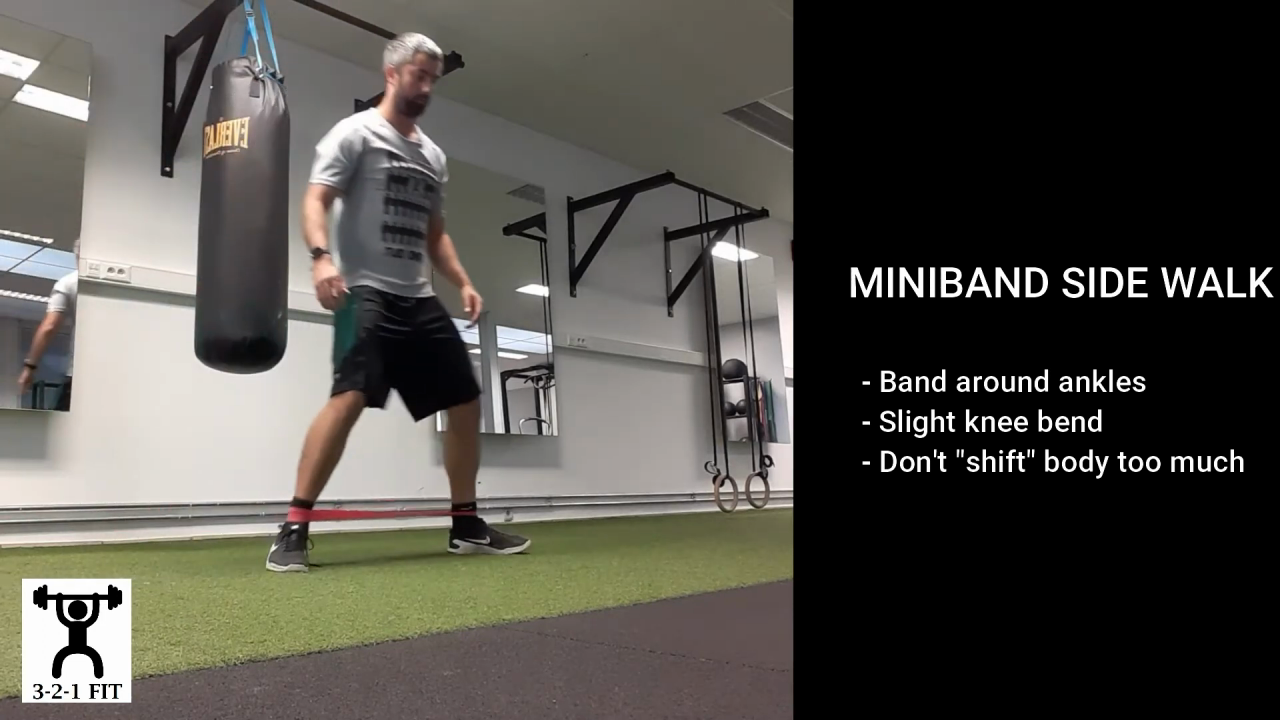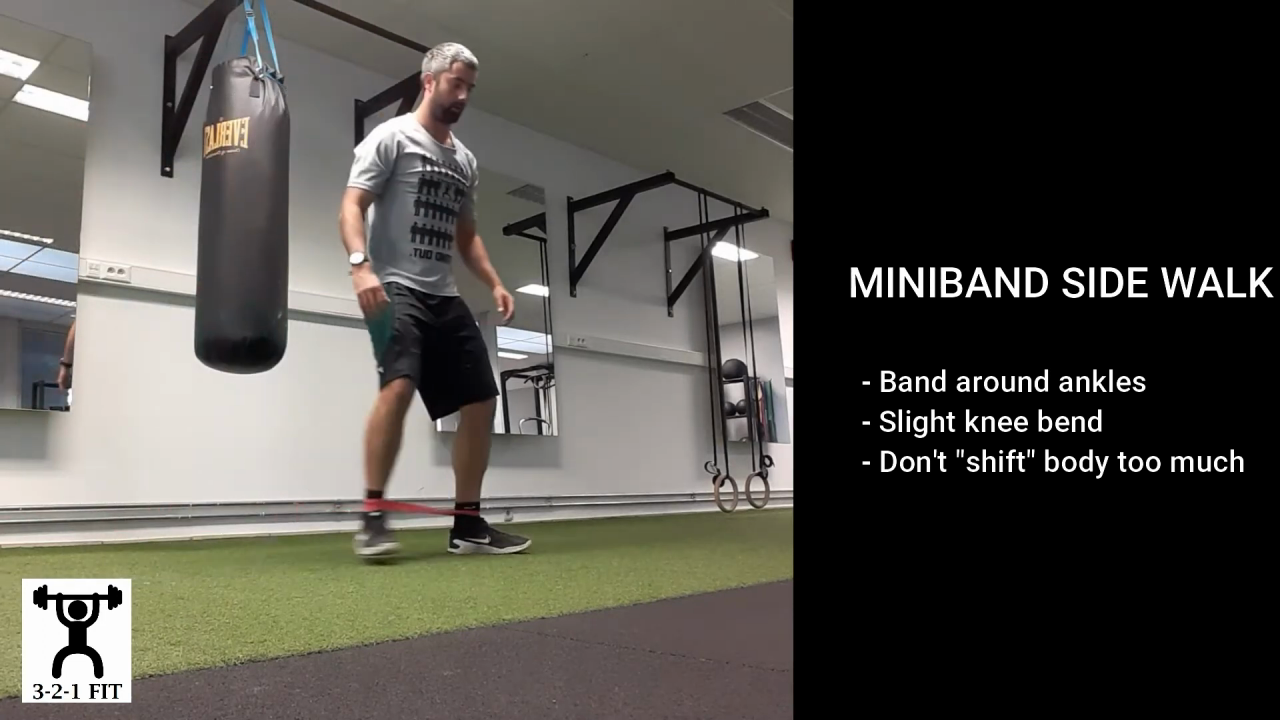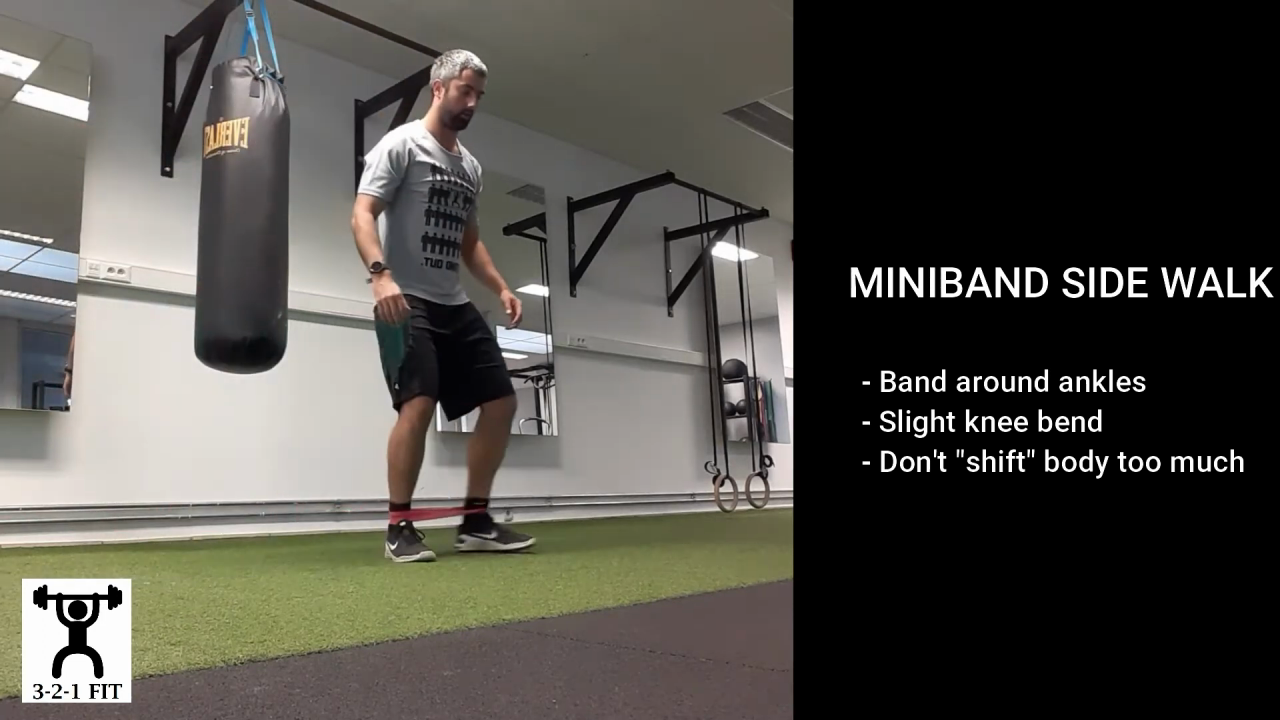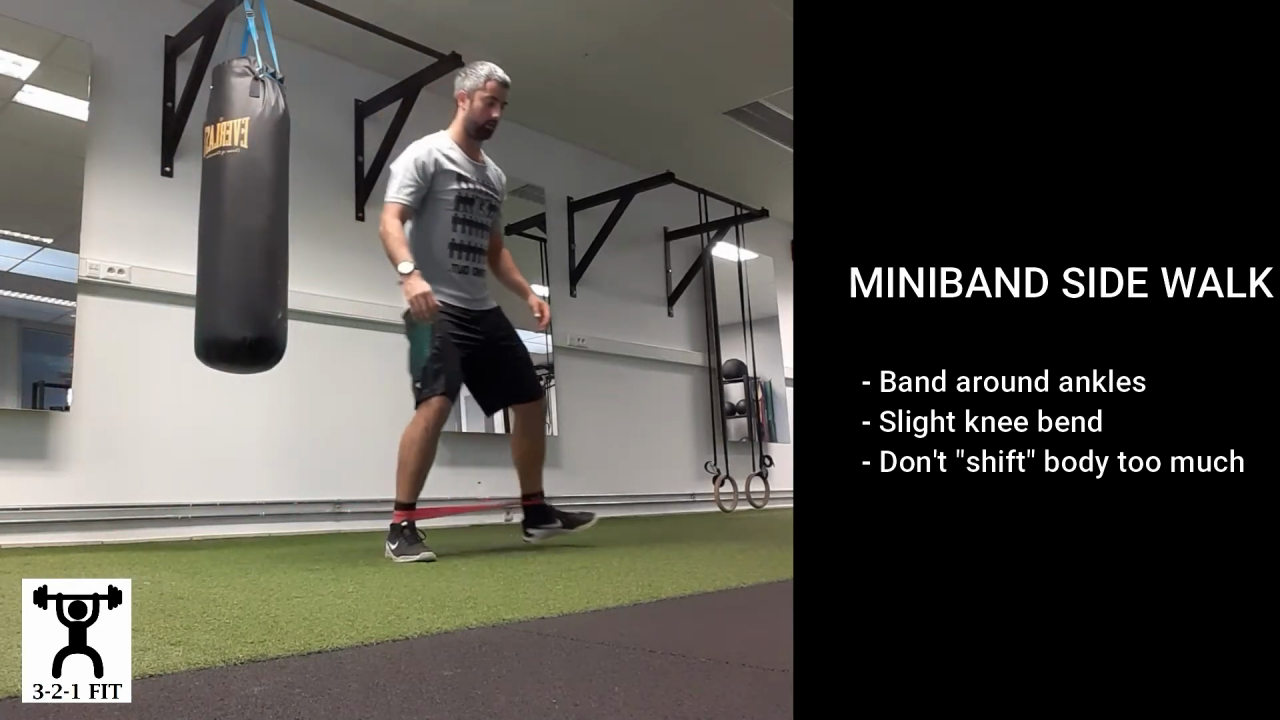
dt=0.3s
person 1, frame 1
left shoulder: (432, 154)
right shoulder: (355, 133)
right elbow: (316, 201)
left wrist: (462, 282)
right wrist: (323, 257)
left hip: (420, 299)
right hip: (367, 292)
left knee: (465, 402)
right knee: (349, 397)
left ankle: (466, 524)
right ankle: (293, 528)
person 1, frame 2
left shoulder: (465, 159)
right shoulder: (391, 137)
right elbow: (353, 206)
left wrist: (494, 283)
right wrist: (361, 264)
left hip: (445, 296)
right hip: (395, 288)
left knee: (480, 403)
right knee: (400, 386)
left ankle: (468, 523)
right ankle: (373, 517)
person 1, frame 3
left shoulder: (469, 165)
right shoulder: (401, 144)
right elbow: (363, 214)
left wrist: (501, 287)
right wrist: (380, 273)
left hip: (455, 304)
right hip: (406, 301)
left knee: (499, 401)
right knee: (419, 403)
left ankle: (476, 520)
right ankle: (399, 527)
person 1, frame 4
left shoulder: (492, 174)
right shoulder: (427, 155)
right elbow: (391, 221)
left wrist: (528, 292)
right wrist: (409, 273)
left hip: (482, 309)
right hip: (437, 307)
left knee: (531, 401)
right knee: (435, 402)
left ankle: (536, 513)
right ankle: (401, 527)
